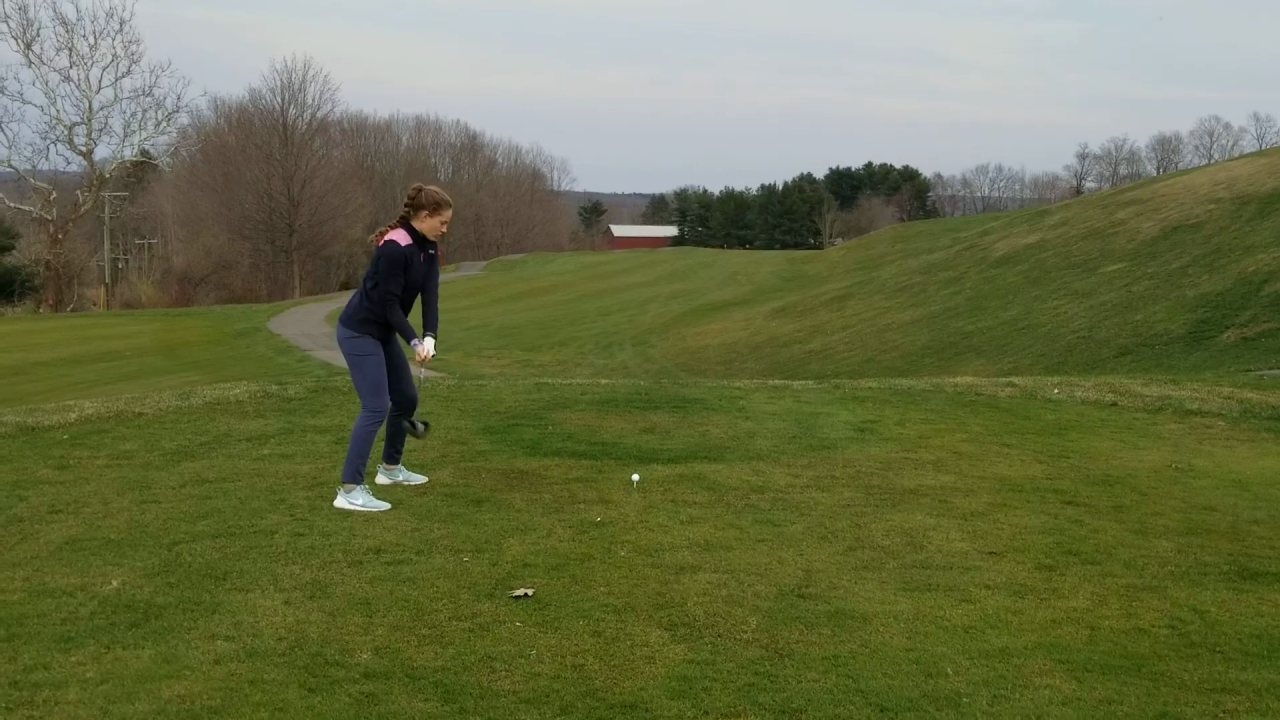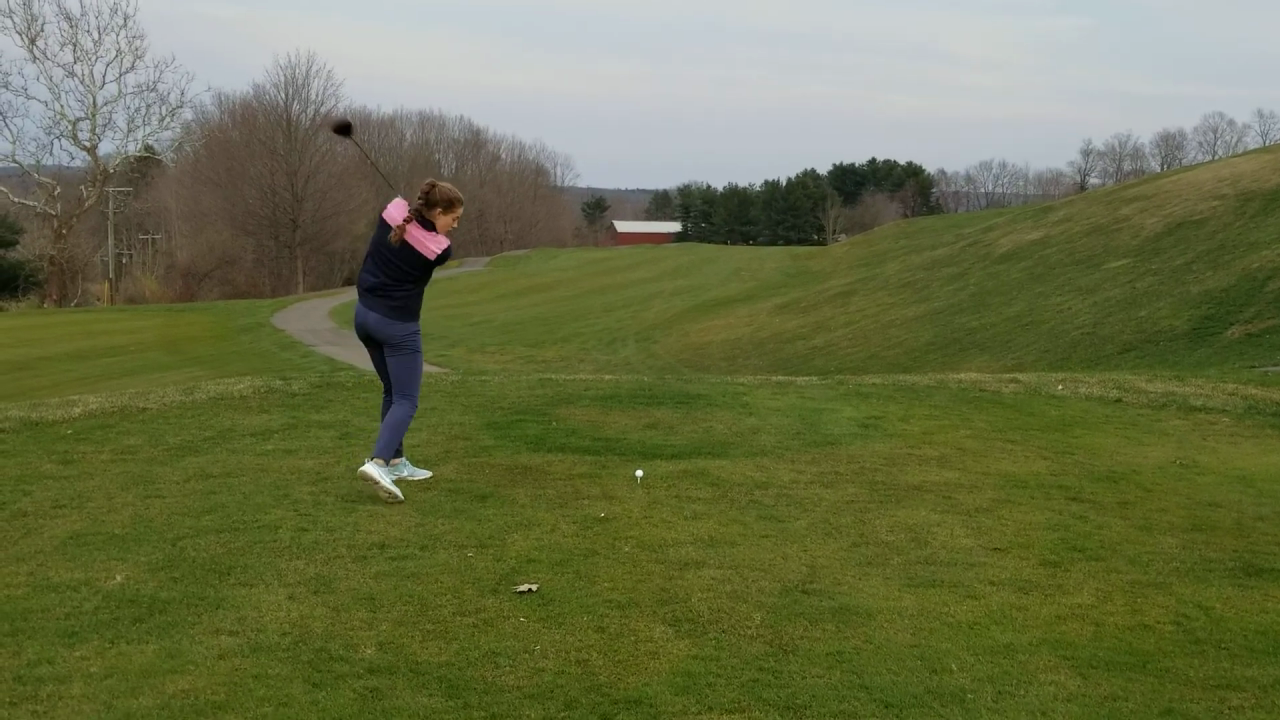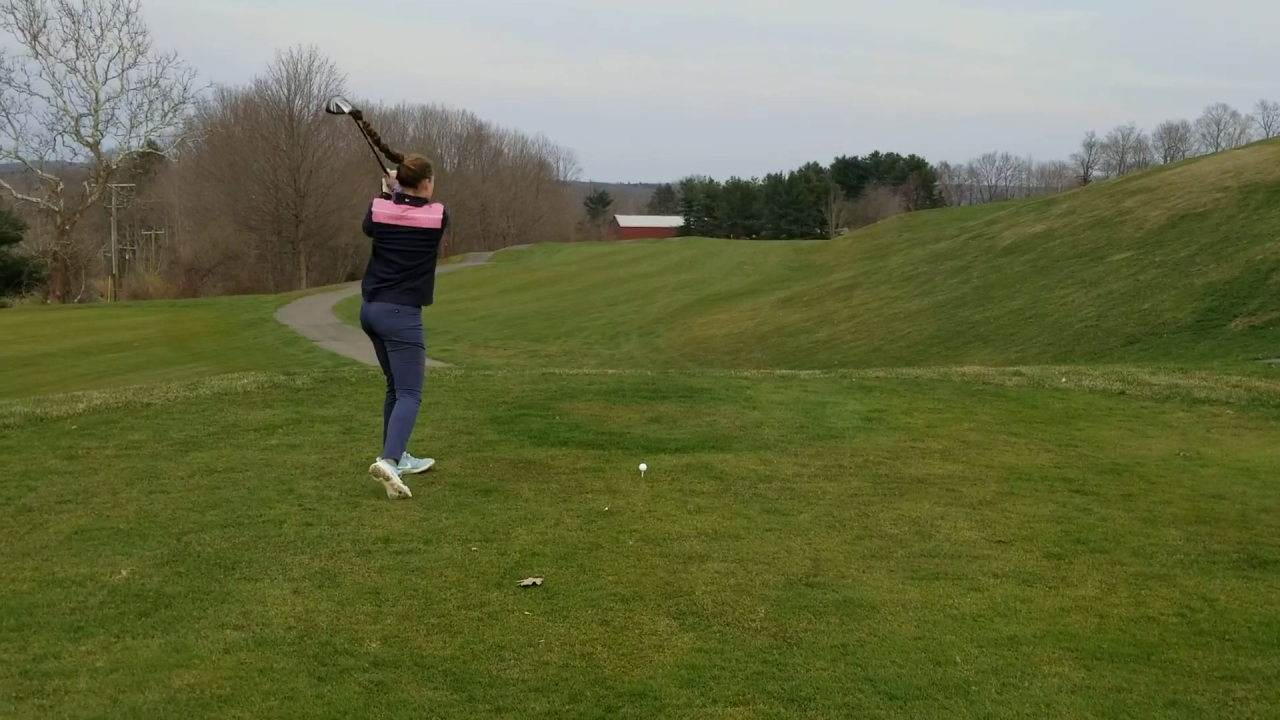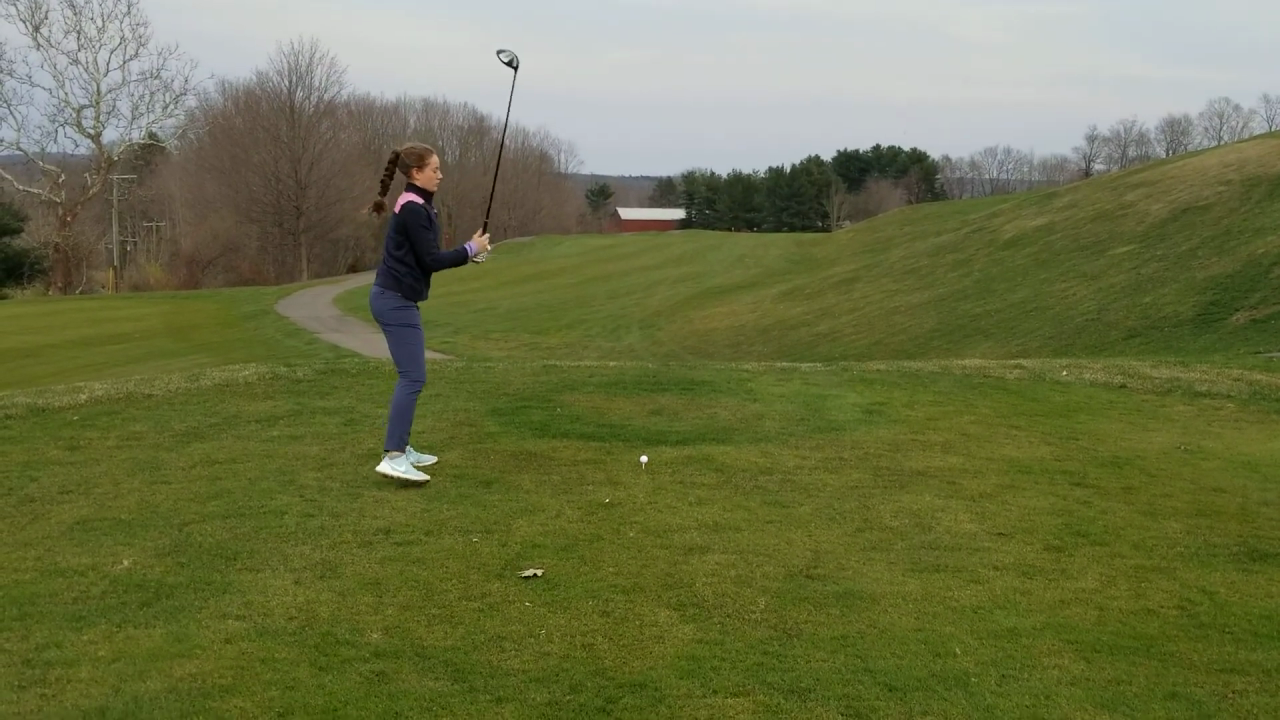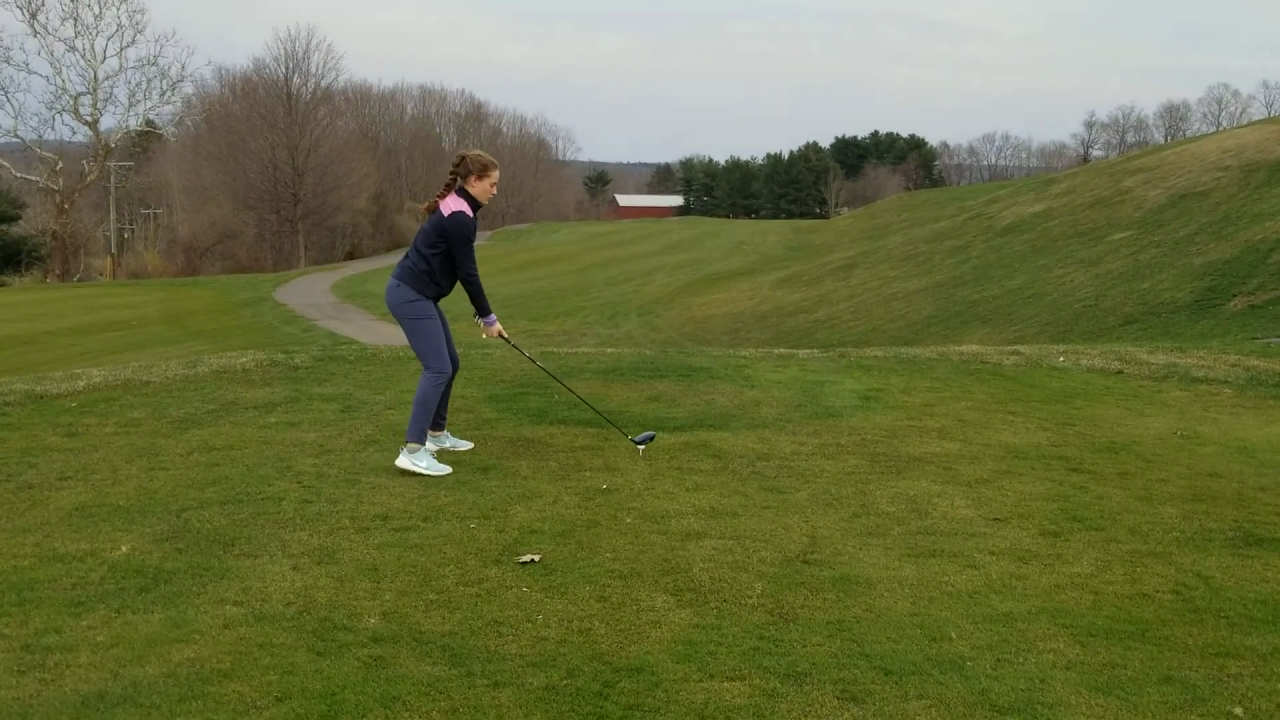
dt=1s
person 1, frame 1
left shoulder: (427, 248)
right shoulder: (395, 247)
left elbow: (430, 295)
right elbow: (387, 303)
left wrist: (429, 337)
right wrist: (414, 341)
left hip: (382, 334)
right hip: (359, 332)
left knee: (406, 399)
right knee: (375, 407)
left ankle: (390, 467)
right ankle: (349, 490)
person 1, frame 2
left shoulder: (394, 211)
right shoulder: (439, 248)
left hip: (366, 315)
right hip: (398, 325)
left knee: (394, 390)
right knee: (406, 400)
left ankle: (394, 462)
right ankle: (377, 462)
person 1, frame 3
left shoulder: (379, 208)
right shoulder: (438, 216)
left wrist: (389, 189)
right wrist: (399, 188)
left hip: (372, 309)
right hip: (402, 314)
left knee: (396, 386)
right knee: (409, 393)
left ankle: (397, 456)
right ankle: (387, 461)
person 1, frame 4
left shoulder: (416, 205)
right shoulder: (413, 208)
left elbow: (428, 257)
right elbow: (431, 260)
left wrist: (467, 250)
right wrist: (470, 250)
left hip: (397, 298)
right hip: (395, 300)
left knee: (412, 375)
right knee: (412, 377)
left ankle: (401, 447)
right ankle: (393, 457)
person 1, frame 5
left shoulder: (454, 206)
right shoulder: (459, 217)
left elbow: (460, 268)
right elbow: (468, 273)
left wrist: (482, 313)
right wrist: (488, 317)
left hip: (417, 292)
right hip: (410, 295)
left knee: (449, 364)
right knee: (438, 368)
left ankle: (436, 434)
right ankle: (413, 449)
